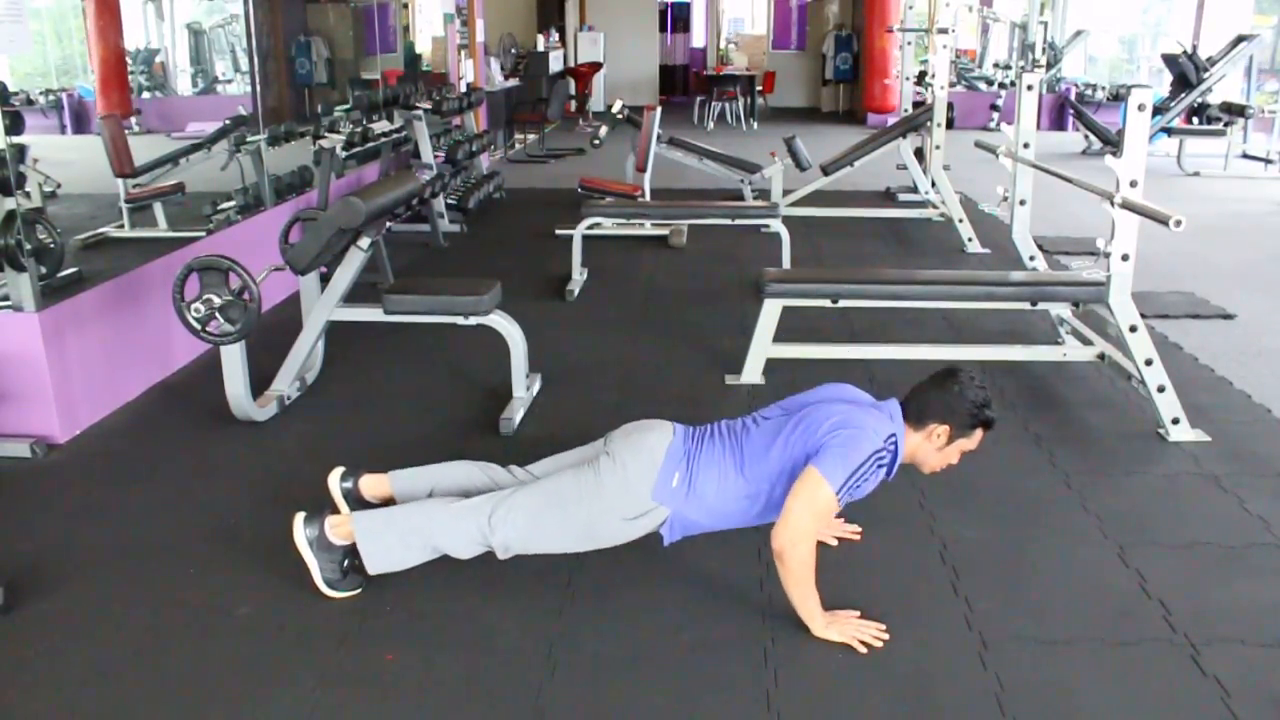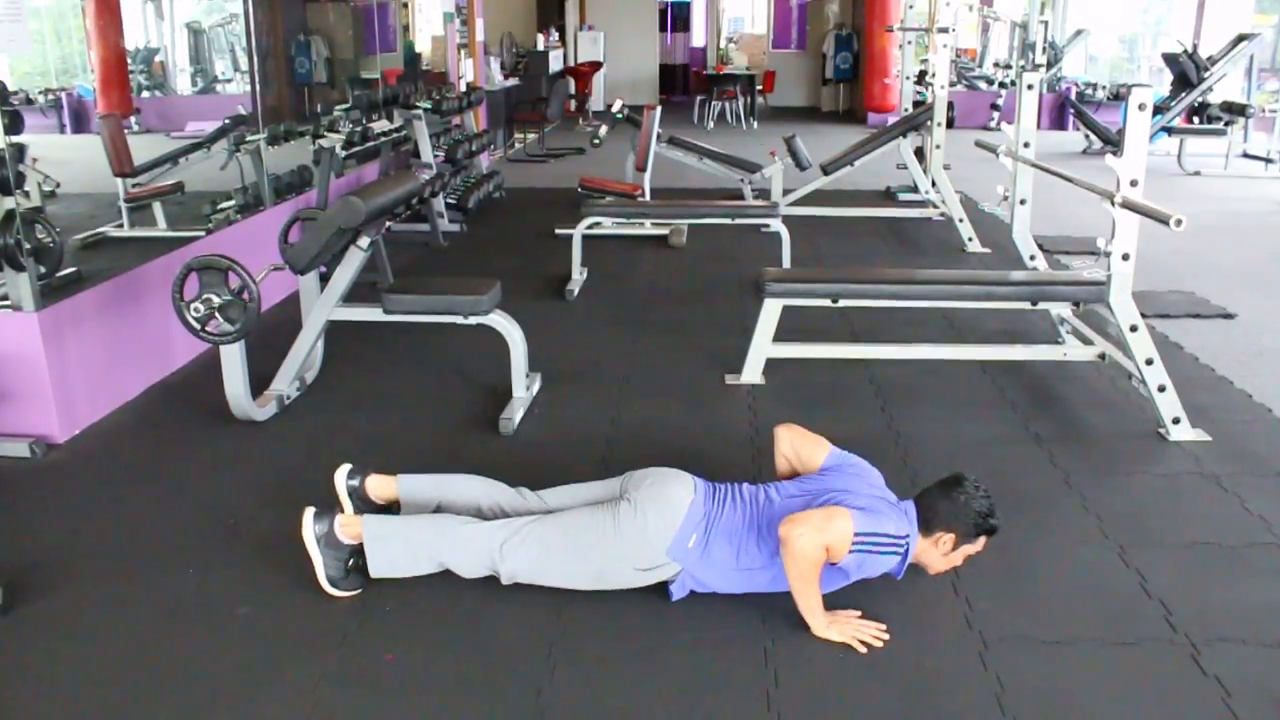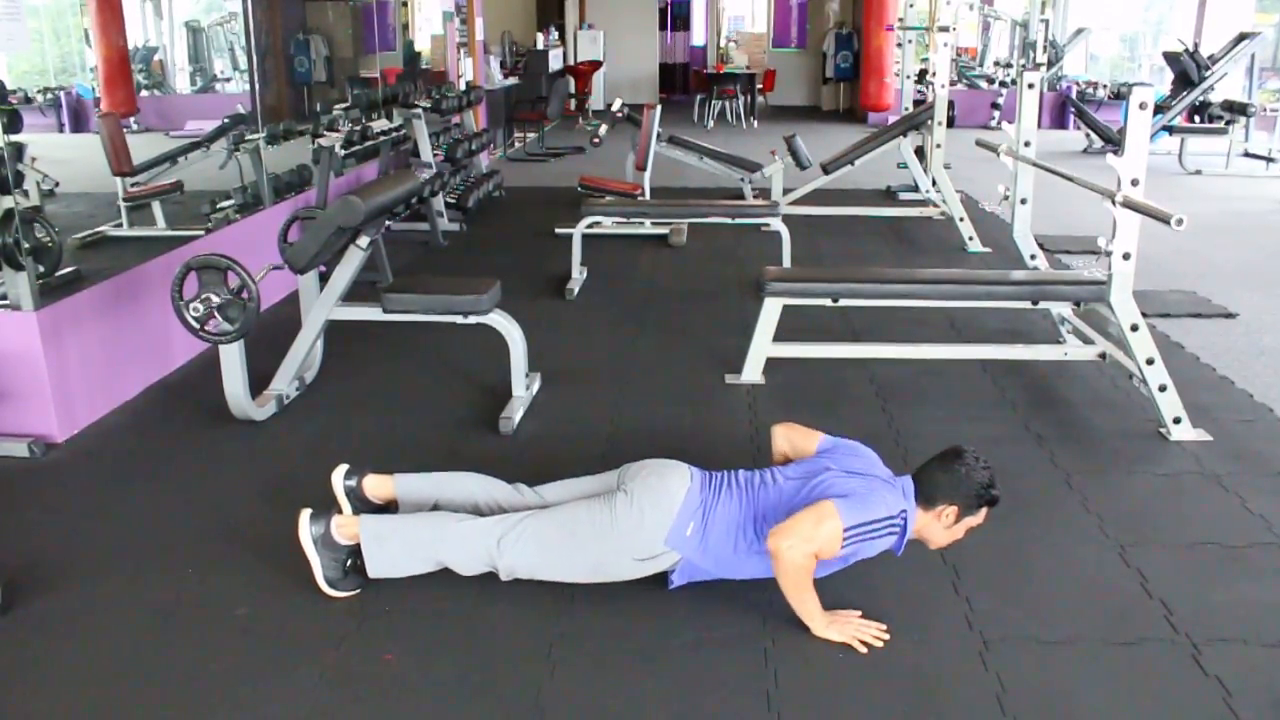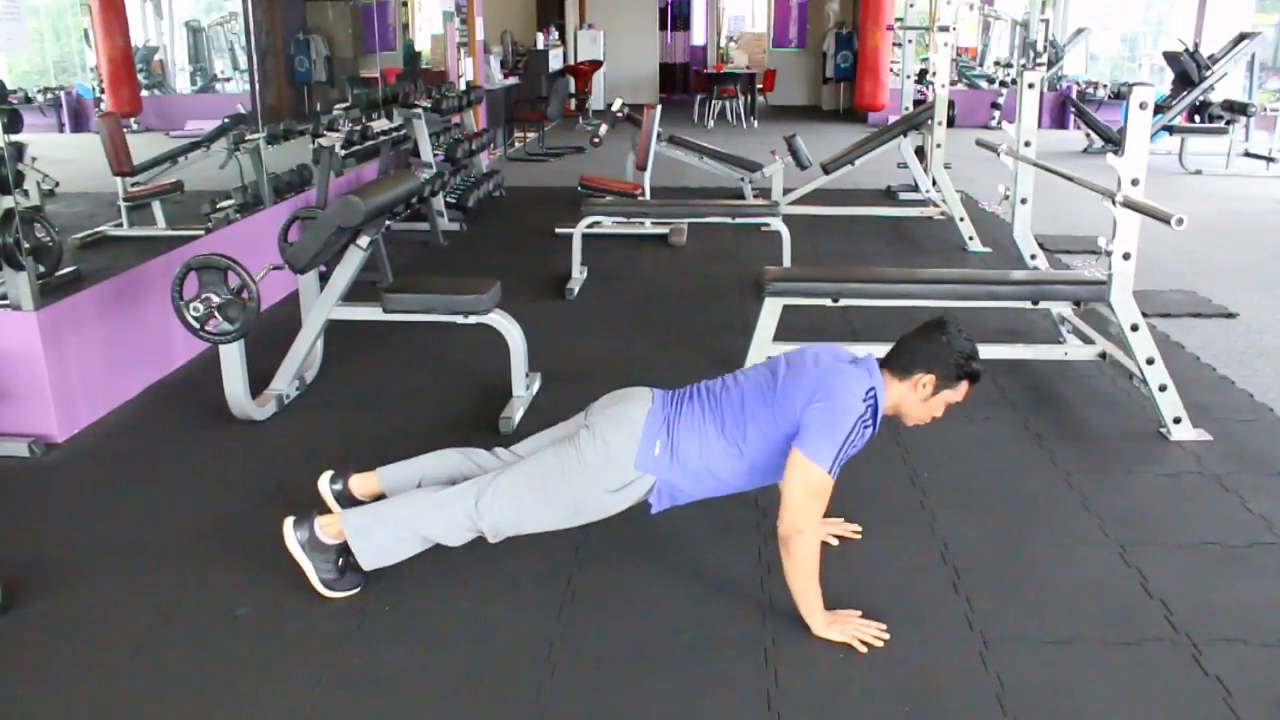
dt=0.4s
person 1, frame 1
left shoulder: (857, 403)
right shoulder: (870, 442)
right elbow: (788, 537)
left wrist: (815, 517)
right wrist: (818, 620)
left hip: (655, 449)
right hip: (652, 487)
left knee: (509, 484)
right knee: (498, 523)
left ankle: (366, 487)
right ankle: (336, 532)
person 1, frame 2
left shoulder: (866, 484)
right shoulder: (887, 535)
left elbow: (787, 435)
right elbow: (799, 533)
right wrist: (818, 619)
left hip: (670, 497)
right hip: (667, 537)
left knee: (520, 509)
right knee: (503, 549)
left ankle: (374, 487)
right ankle: (345, 531)
person 1, frame 3
left shoulder: (869, 468)
right shoulder: (884, 512)
left elbow: (784, 433)
right elbow: (784, 544)
right wrist: (818, 621)
left hip: (667, 488)
right hip: (666, 529)
left knee: (517, 505)
right knee: (500, 544)
left ankle: (372, 487)
right ankle: (343, 531)
person 1, frame 4
left shoulder: (843, 365)
right shoulder: (849, 407)
right elbow: (791, 528)
left wrist: (811, 513)
right wrist: (818, 617)
left hip: (639, 417)
right hip: (635, 458)
left knee: (496, 468)
right knee: (485, 506)
left ankle: (356, 487)
right ankle: (327, 532)
